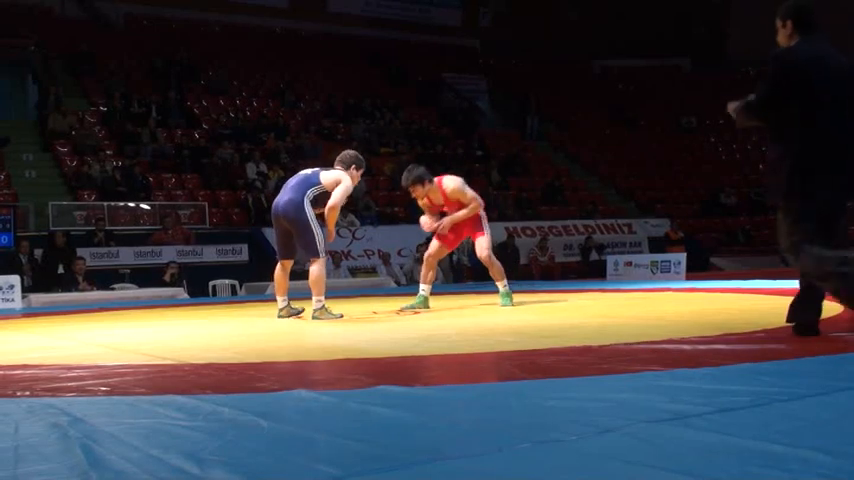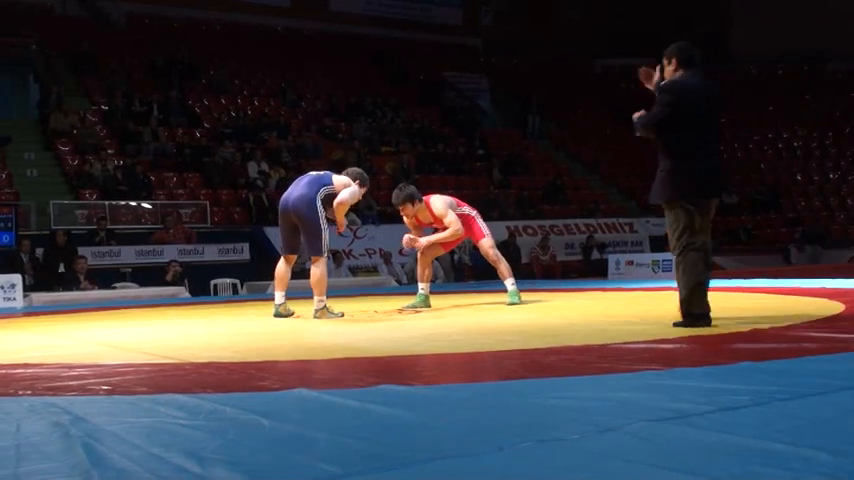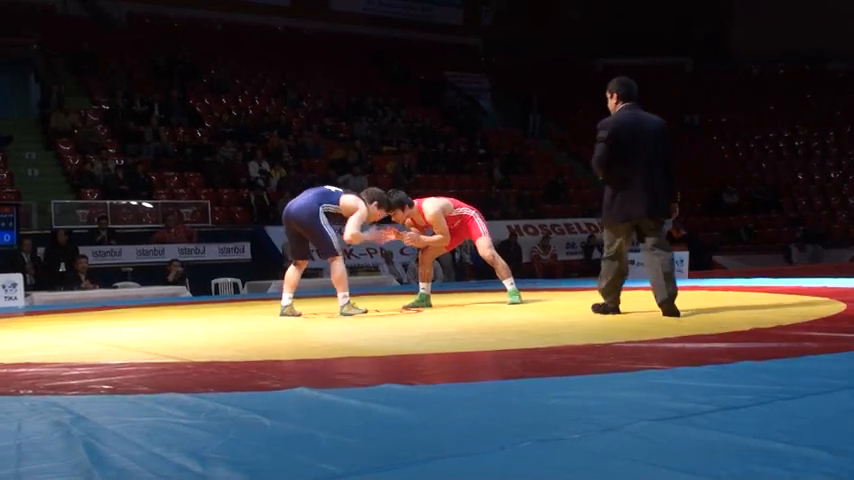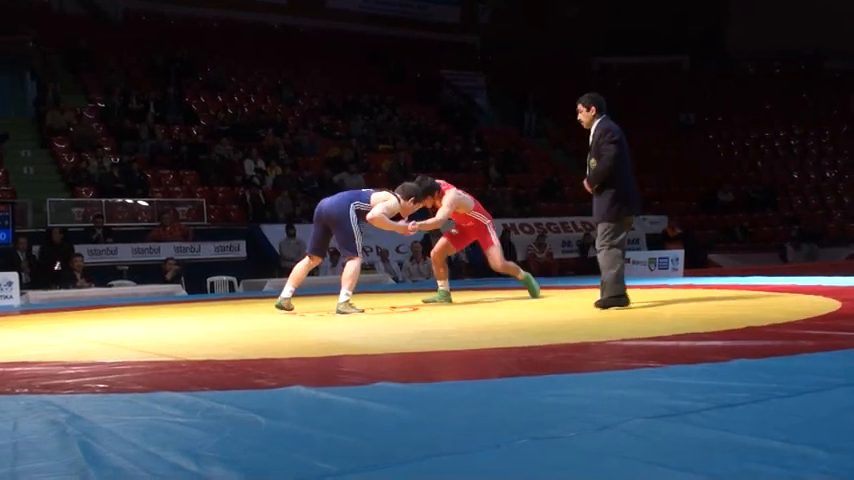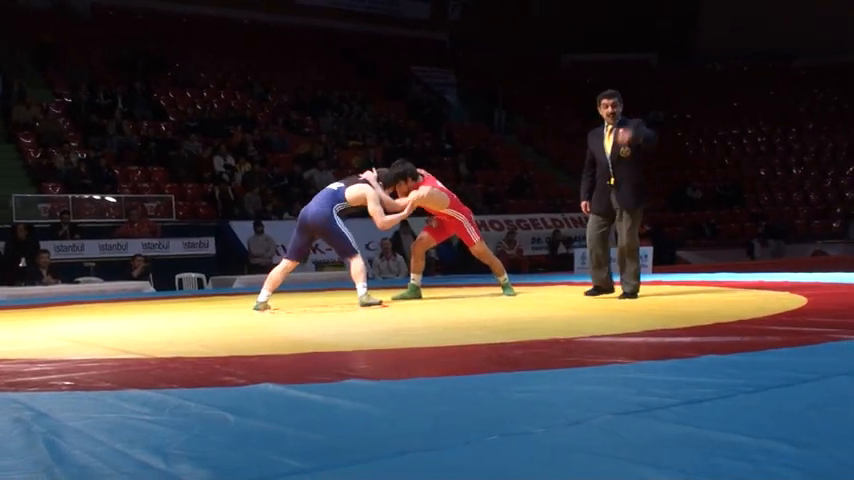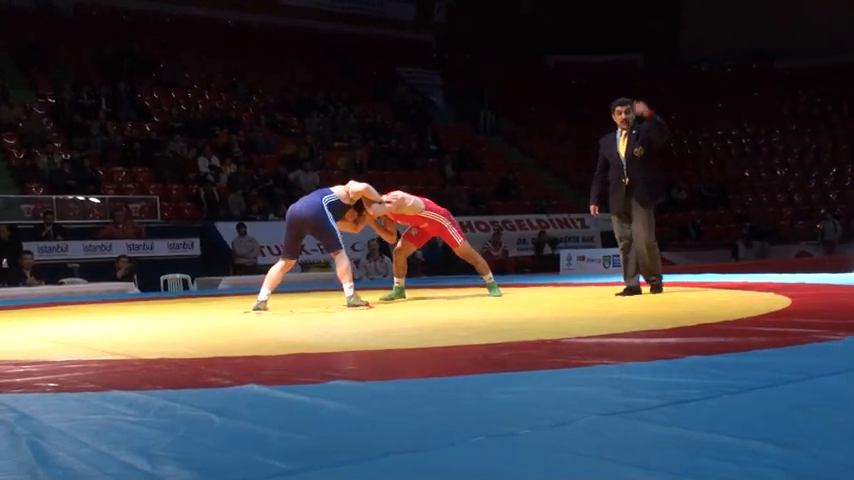
dt=0.7s
person 1, frame 1
left shoulder: (787, 59)
left elbow: (762, 107)
left wrist: (740, 111)
left hip: (798, 168)
left knee: (798, 244)
right knee: (818, 238)
right ankle: (806, 316)
person 1, frame 2
left shoulder: (673, 88)
right shoulder: (708, 89)
left elbow: (655, 125)
left wrist: (641, 119)
right wrist: (657, 88)
left hip: (679, 178)
right hip: (709, 178)
left knee: (686, 244)
right knee: (699, 242)
left ankle: (697, 312)
right ankle: (694, 305)
person 1, frame 3
left shoulder: (610, 124)
right shoulder: (657, 123)
left elbow: (599, 162)
right elbow: (668, 163)
left wrist: (605, 174)
right wrist: (672, 198)
left hip: (620, 200)
right hip: (653, 200)
left knee: (614, 253)
right knee: (656, 249)
left ankle: (610, 302)
right ankle: (666, 298)
person 1, frame 4
left shoulder: (606, 129)
right shoulder: (603, 131)
left elbow: (610, 160)
left wrist: (590, 181)
left hip: (613, 200)
right hip: (611, 200)
left knee: (607, 248)
right knee: (609, 248)
left ankle: (616, 294)
right ankle: (610, 295)
person 1, frame 5
left shoulder: (634, 126)
right shoulder: (594, 135)
left elbow: (650, 138)
right elbow: (589, 170)
left wrist: (632, 137)
right wrist: (585, 196)
left hip: (628, 194)
right hip: (602, 197)
left knee: (627, 243)
right knee: (595, 238)
left ankle: (630, 287)
right ankle: (603, 282)
person 1, frame 6
left shoulder: (645, 132)
right shoulder: (606, 142)
left elbow: (662, 132)
right elbow: (600, 174)
left wrist: (648, 114)
right wrist: (594, 199)
left hip: (642, 195)
right hip: (618, 198)
left knee: (644, 240)
right knee: (625, 242)
left ankle: (655, 279)
right ankle: (632, 284)
person 2, frame 1
left shoulder: (318, 174)
right shoulder: (346, 180)
right elbow: (333, 205)
left wrist: (322, 207)
right wrist: (331, 226)
left hip: (278, 205)
right hip: (297, 205)
left knee: (285, 261)
right knee: (318, 257)
left ankle: (283, 307)
right ankle: (319, 309)
person 2, frame 2
left shoulder: (323, 179)
right shoulder: (352, 186)
right elbow: (341, 201)
right wrist: (341, 220)
left hip: (286, 200)
right hip: (307, 201)
left knee: (288, 256)
right knee: (319, 257)
left ankle: (280, 305)
right ankle: (320, 309)
person 2, frame 3
left shoulder: (351, 201)
right shoulder: (362, 208)
right elbow: (349, 237)
right wrist: (371, 235)
left hip: (290, 210)
right hip: (309, 211)
left knee: (299, 262)
right knee: (335, 256)
left ankle: (286, 306)
right ankle: (345, 305)
person 2, frame 4
left shoulder: (386, 196)
right shoulder: (395, 203)
right elbow: (373, 216)
right wrist: (398, 227)
left hip: (324, 205)
right hip: (341, 209)
left knee: (313, 258)
right knee: (354, 258)
left ankle: (285, 297)
right ankle: (343, 303)
person 2, frame 5
left shoulder: (354, 180)
right shoulder: (369, 191)
right elbow: (382, 223)
right wrist: (405, 213)
left hip: (306, 214)
right hip: (324, 217)
left knee: (288, 263)
right knee: (354, 256)
left ankle: (261, 301)
right ankle: (363, 296)
person 2, frame 6
right shoulder: (347, 192)
left elbow: (355, 228)
right elbow: (363, 187)
right wrist: (381, 201)
left hip: (294, 211)
right hip: (314, 211)
left knee: (285, 262)
right knee: (338, 252)
left ankle: (261, 301)
right ankle: (351, 297)
person 3, frame 1
left shoulder: (451, 185)
right shoulder: (422, 199)
left elbow: (478, 205)
right elbow: (434, 222)
left wrist: (451, 219)
right wrist: (425, 221)
left hip: (474, 216)
right hip: (456, 222)
left knee: (484, 255)
right knee: (429, 256)
left ankle: (505, 293)
right ankle: (422, 299)
person 3, frame 2
left shoulder: (437, 205)
right shoulder: (409, 218)
left elbow: (458, 230)
right elbow: (422, 242)
left wrist: (430, 239)
right wrist: (411, 239)
left hip: (469, 219)
right hip: (449, 226)
left knee: (491, 253)
right knee: (423, 255)
left ankle: (513, 292)
right ankle: (422, 298)
person 3, frame 3
left shoulder: (430, 209)
right shoulder: (409, 219)
left elbow: (445, 239)
right elbow: (423, 242)
left wrist: (419, 238)
right wrist: (401, 237)
left hip: (470, 219)
right hip: (454, 226)
left knee: (488, 254)
right knee: (425, 255)
left ankle: (513, 292)
right ankle: (423, 297)
person 3, frame 4
left shoulder: (450, 197)
right shoulder: (435, 186)
left elbow: (439, 221)
left wrist: (418, 225)
left hip: (482, 224)
right hip: (464, 227)
left knee: (498, 265)
right knee: (436, 254)
left ankle: (525, 278)
right ankle: (444, 293)
person 3, frame 5
left shoulder: (424, 192)
right shoulder: (419, 176)
left elbow: (392, 205)
left wrist: (374, 185)
left hip: (461, 219)
right hip: (444, 219)
left knee: (484, 255)
right knee: (417, 247)
left ankle: (506, 285)
right ankle: (414, 289)
person 3, frame 6
left shoulder: (394, 199)
right shoulder: (386, 211)
left elbow: (374, 210)
right elbow: (391, 238)
right wrist: (372, 224)
left hip: (440, 219)
right hip: (422, 224)
left knee: (467, 253)
right knee: (398, 253)
left ankle: (491, 284)
right ankle: (398, 289)
